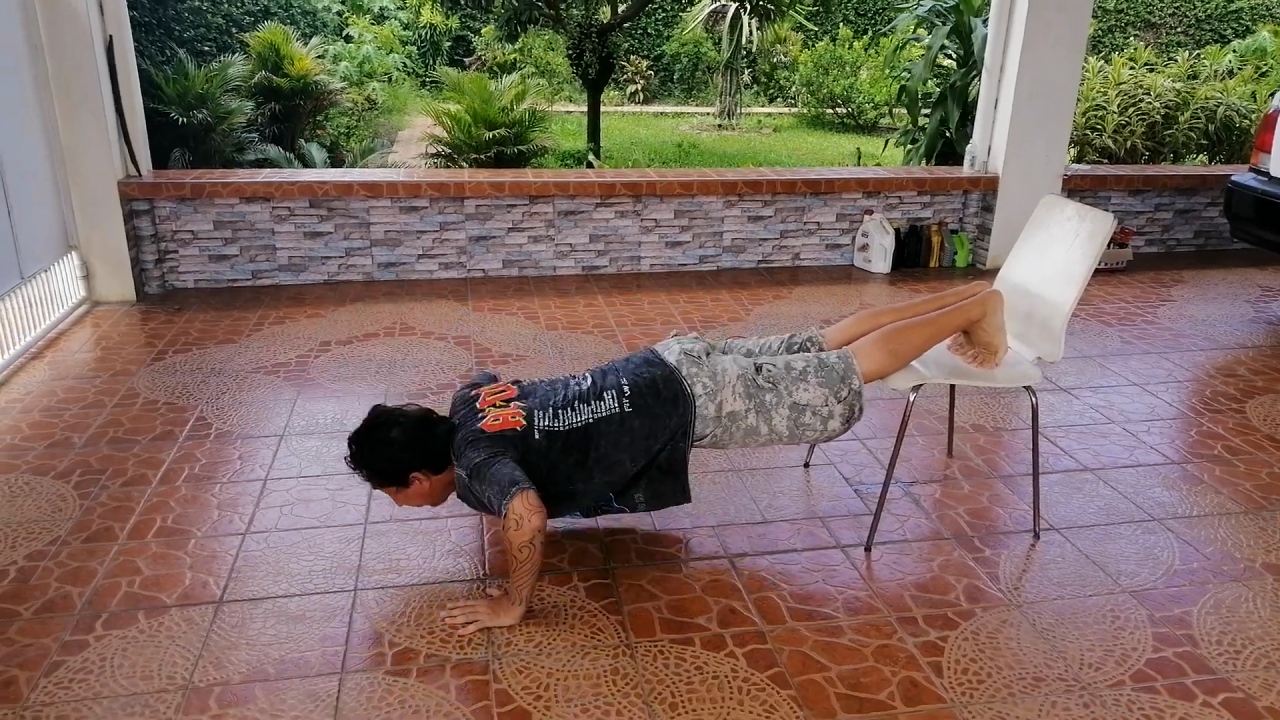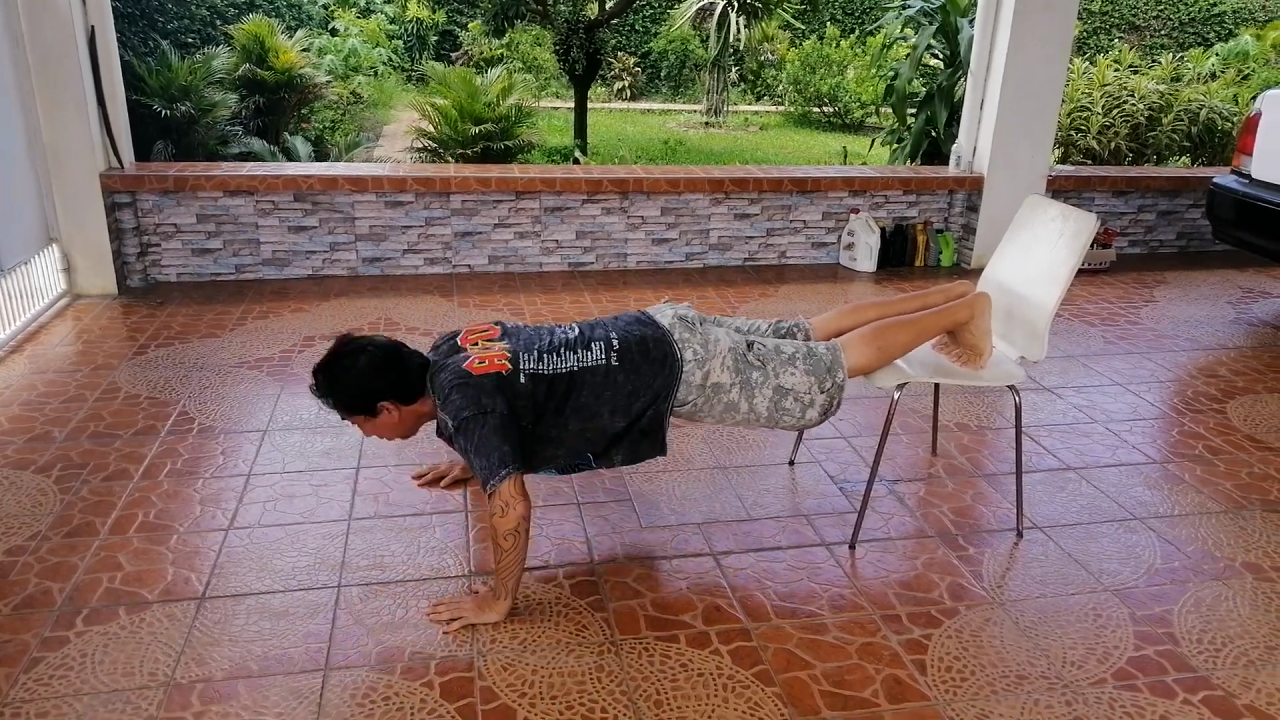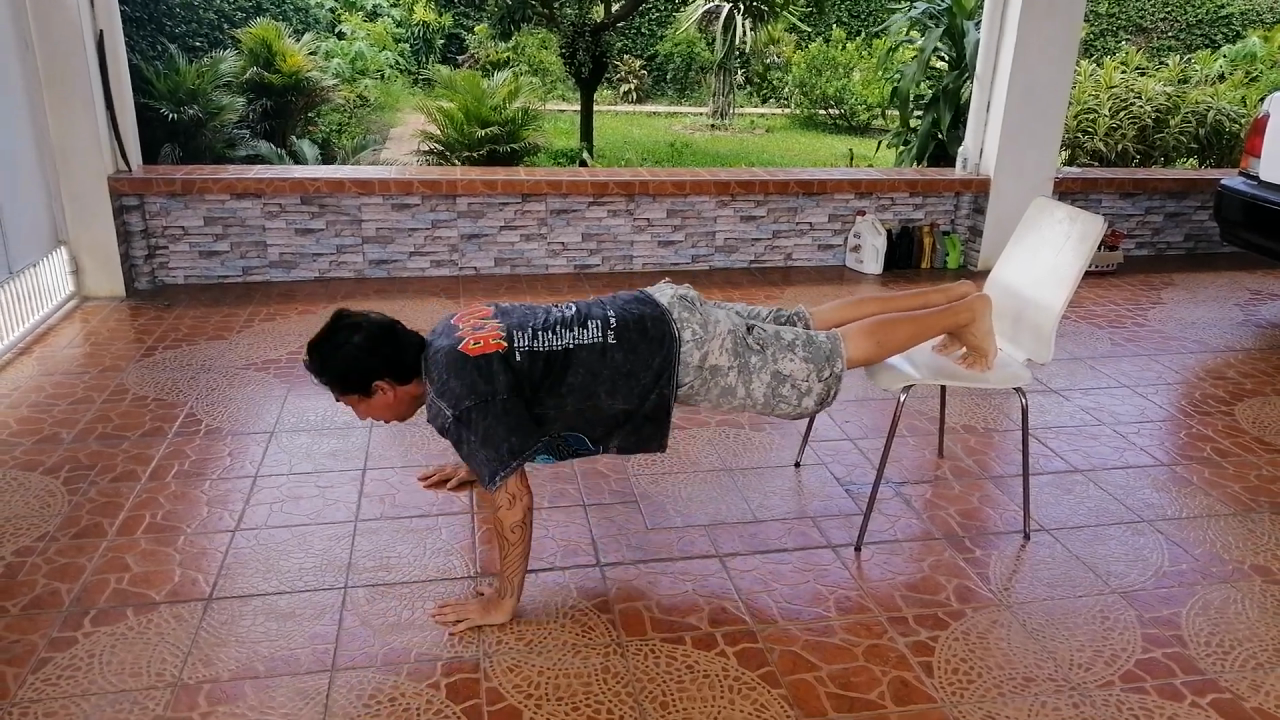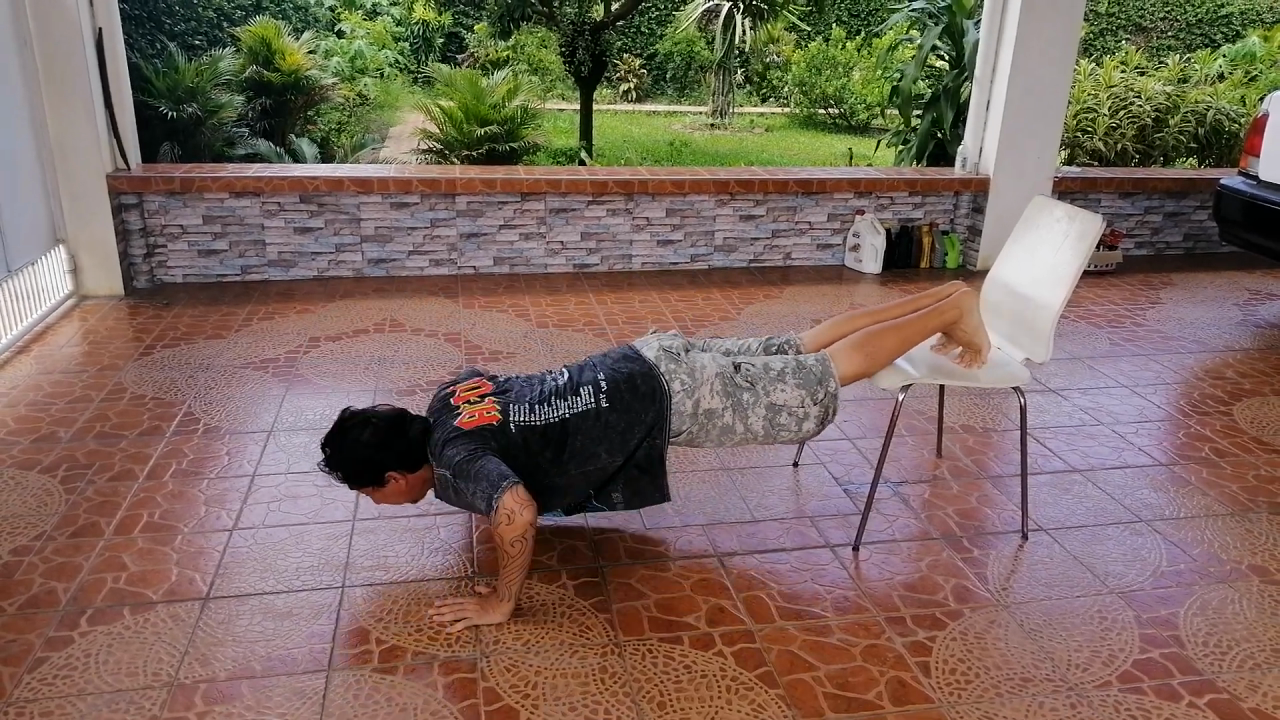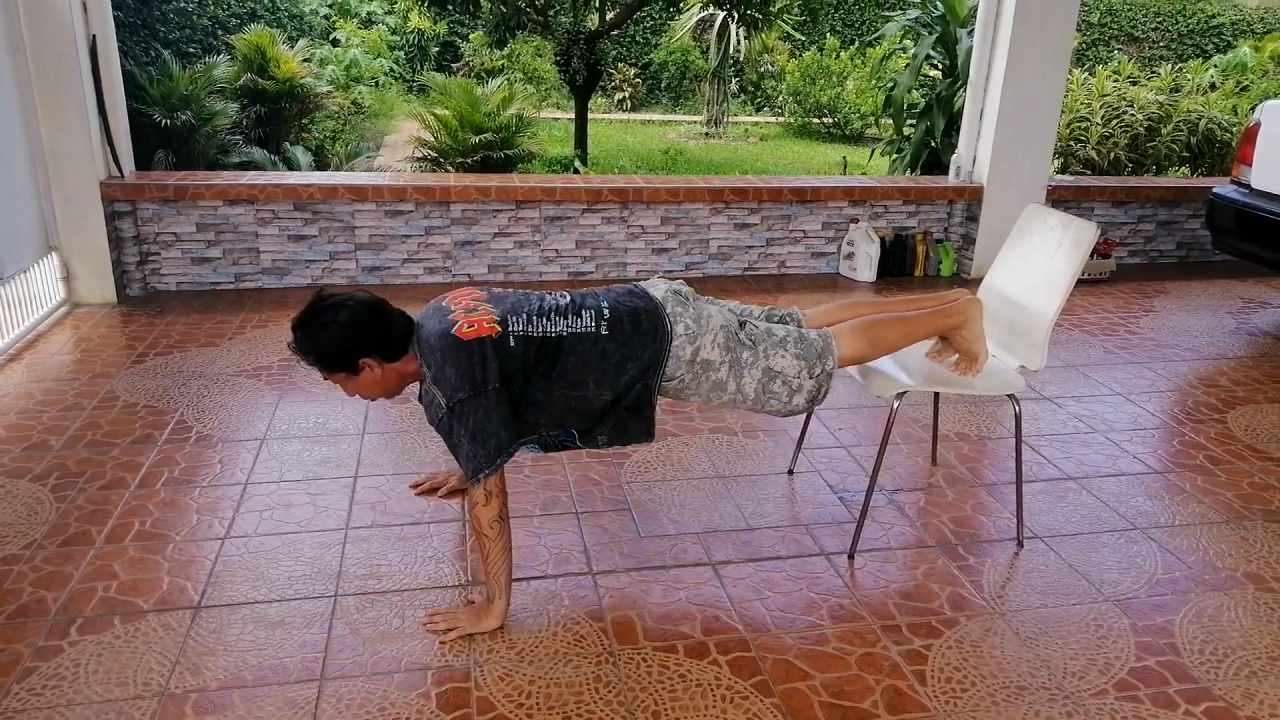
dt=0.4s
person 1, frame 1
left shoulder: (477, 461)
right shoulder: (468, 406)
left elbow: (527, 516)
left wrist: (511, 603)
left hip: (691, 401)
right hip: (675, 366)
left knee: (847, 377)
right knee: (824, 350)
left ankle: (976, 307)
right ankle: (965, 295)
person 1, frame 2
left shoulder: (459, 404)
right shoulder: (446, 353)
left elbow: (511, 502)
left wrist: (499, 597)
right wrist: (474, 457)
left hip: (677, 367)
right hip: (661, 332)
left knee: (832, 368)
right knee: (812, 337)
left ankle: (964, 311)
right ankle: (951, 295)
person 1, frame 3
left shoulder: (454, 387)
right shoulder: (444, 339)
left elbow: (514, 495)
left wrist: (503, 599)
right wrist: (475, 460)
left hip: (678, 349)
right hip: (665, 314)
left knee: (831, 360)
right knee: (814, 327)
left ankle: (964, 312)
right ankle: (952, 292)
person 1, frame 4
left shoulder: (455, 457)
right shoulder: (446, 404)
left elbow: (517, 513)
left wrist: (502, 598)
left hip: (666, 399)
right hip: (653, 364)
left knee: (826, 376)
right knee: (807, 350)
left ankle: (952, 308)
right ankle: (940, 295)
person 1, frame 5
left shoulder: (446, 372)
right shoulder: (433, 321)
left elbow: (489, 495)
left wrist: (493, 605)
right wrist: (468, 462)
left hip: (668, 344)
right hip: (655, 309)
left knee: (825, 354)
right knee: (806, 328)
left ankle: (956, 313)
right ankle: (943, 301)
